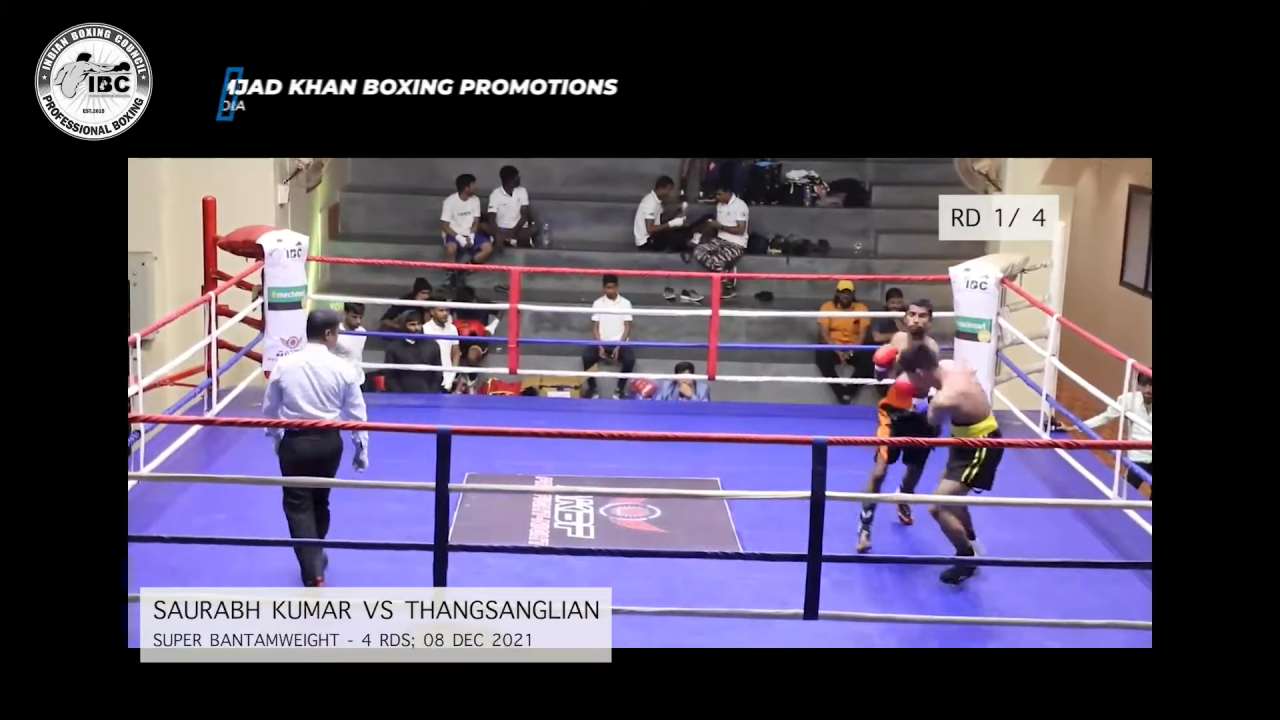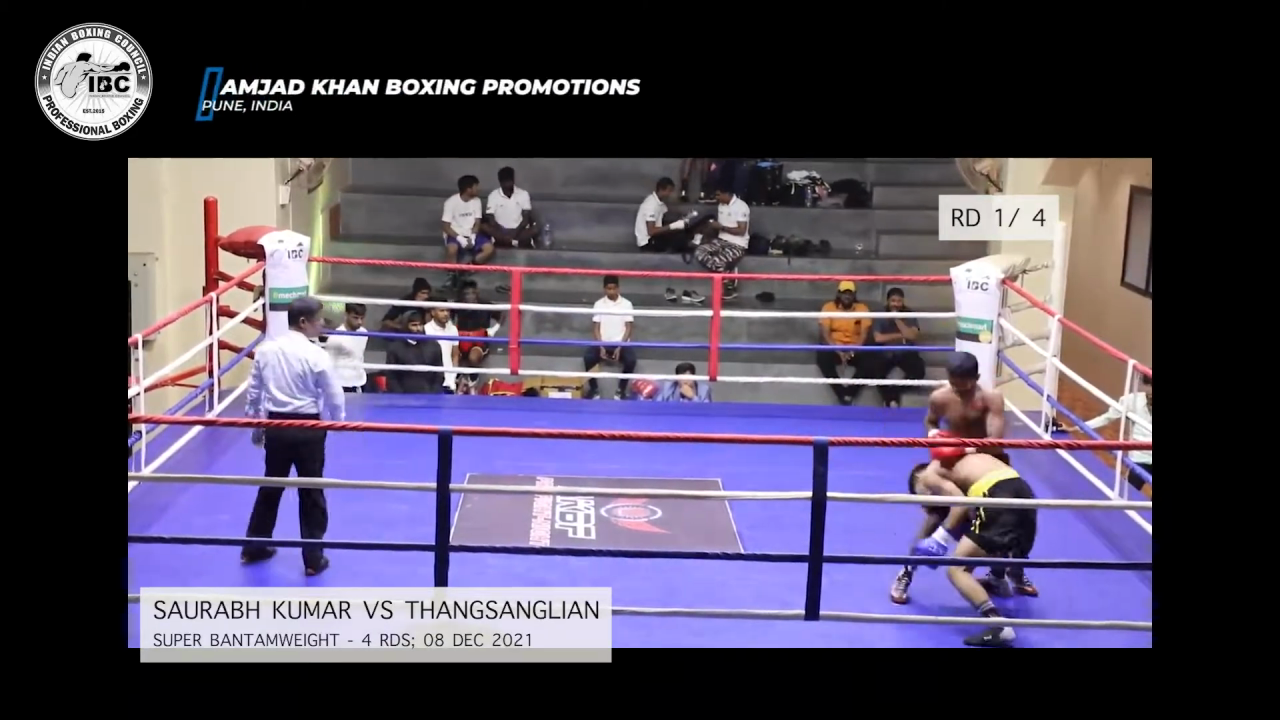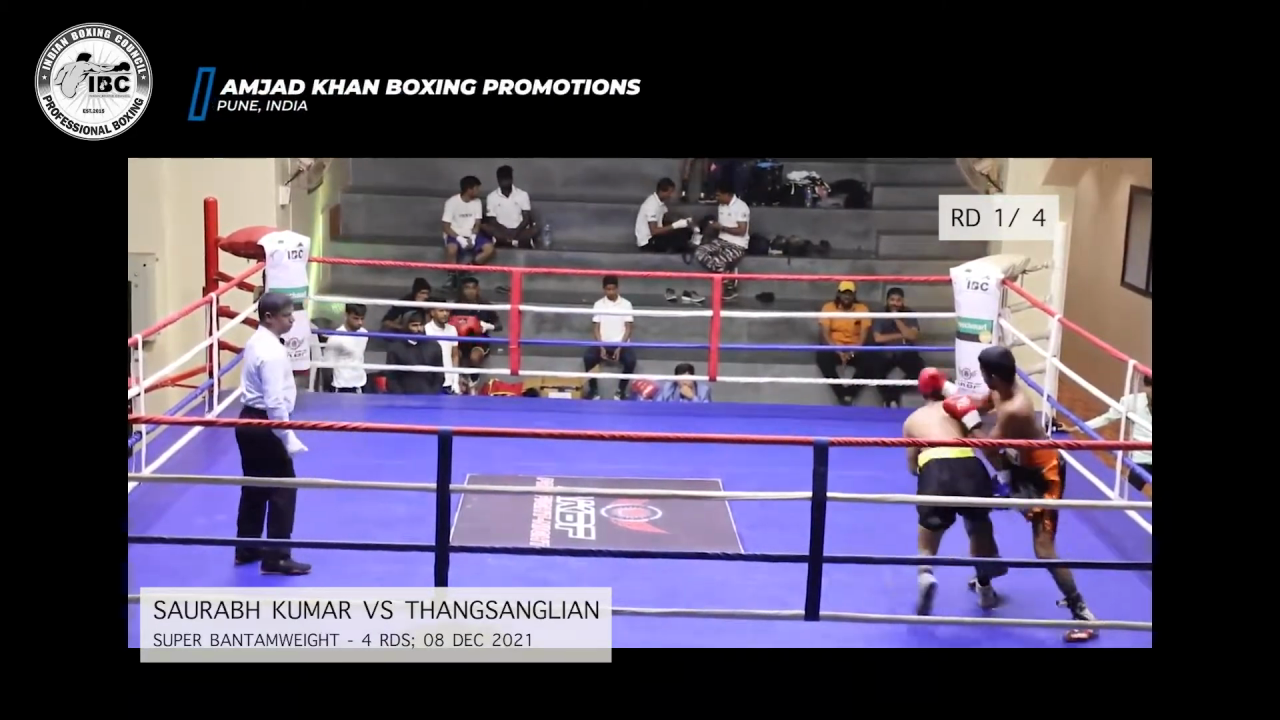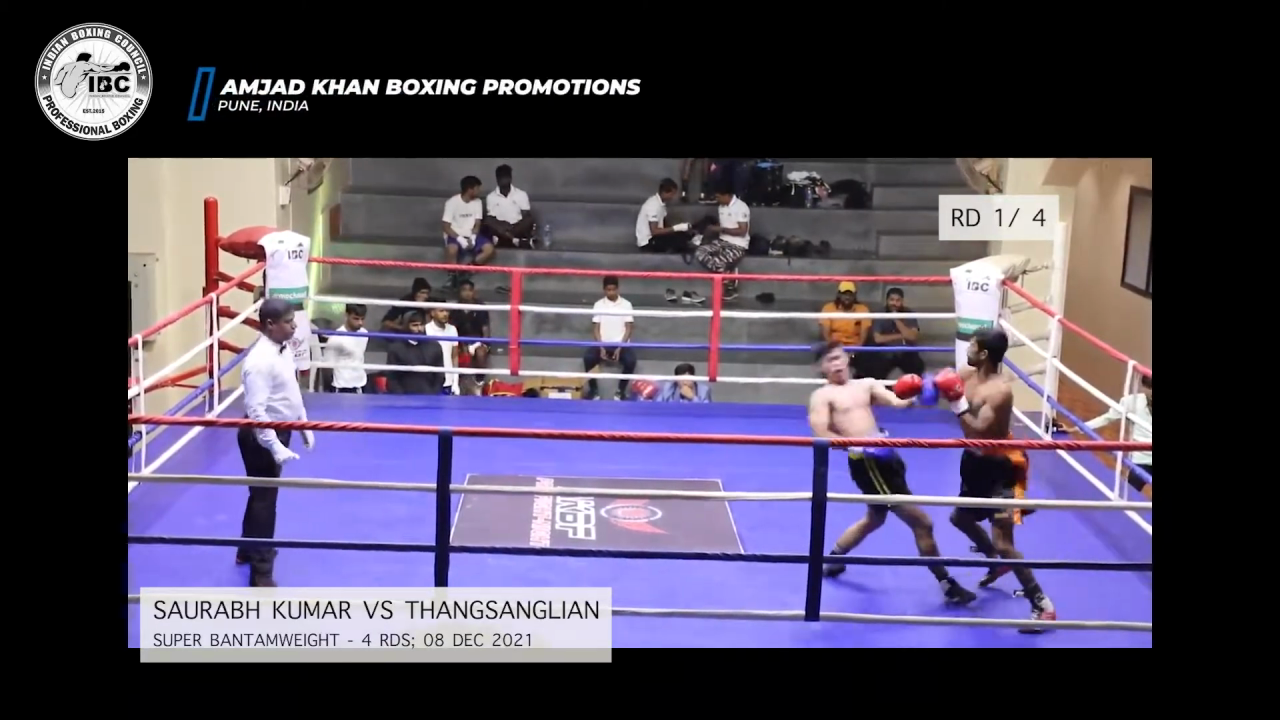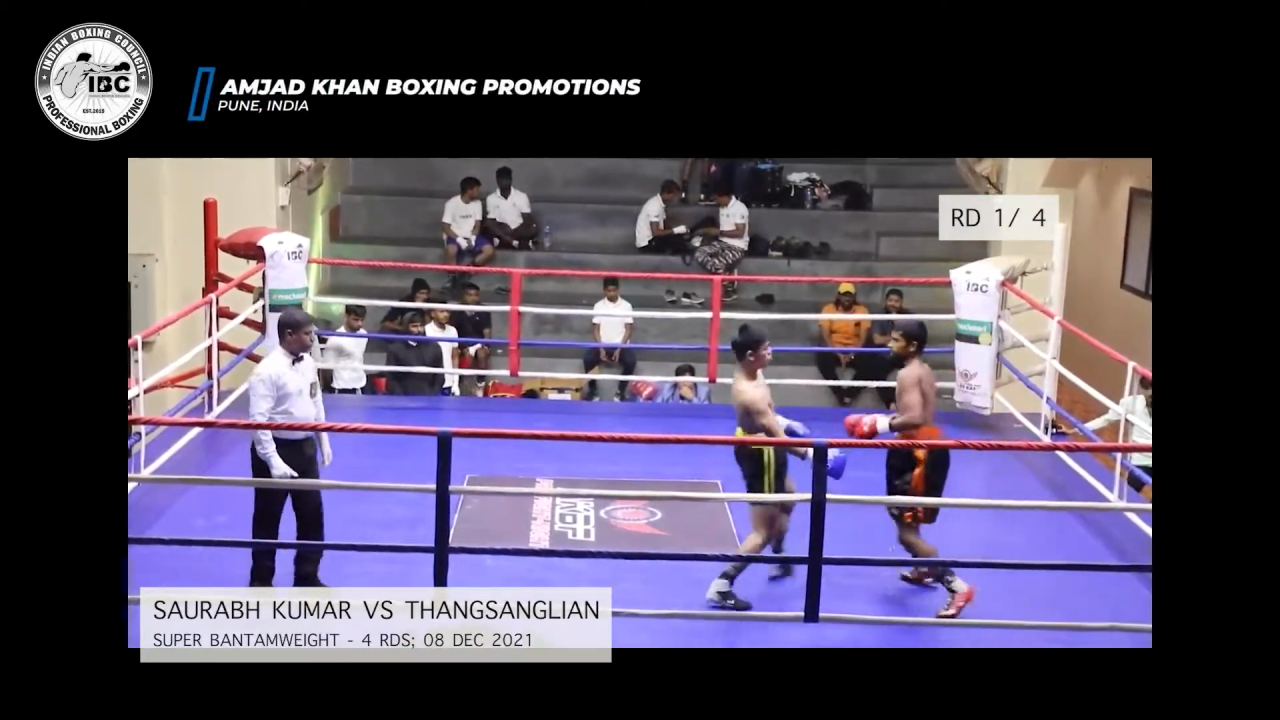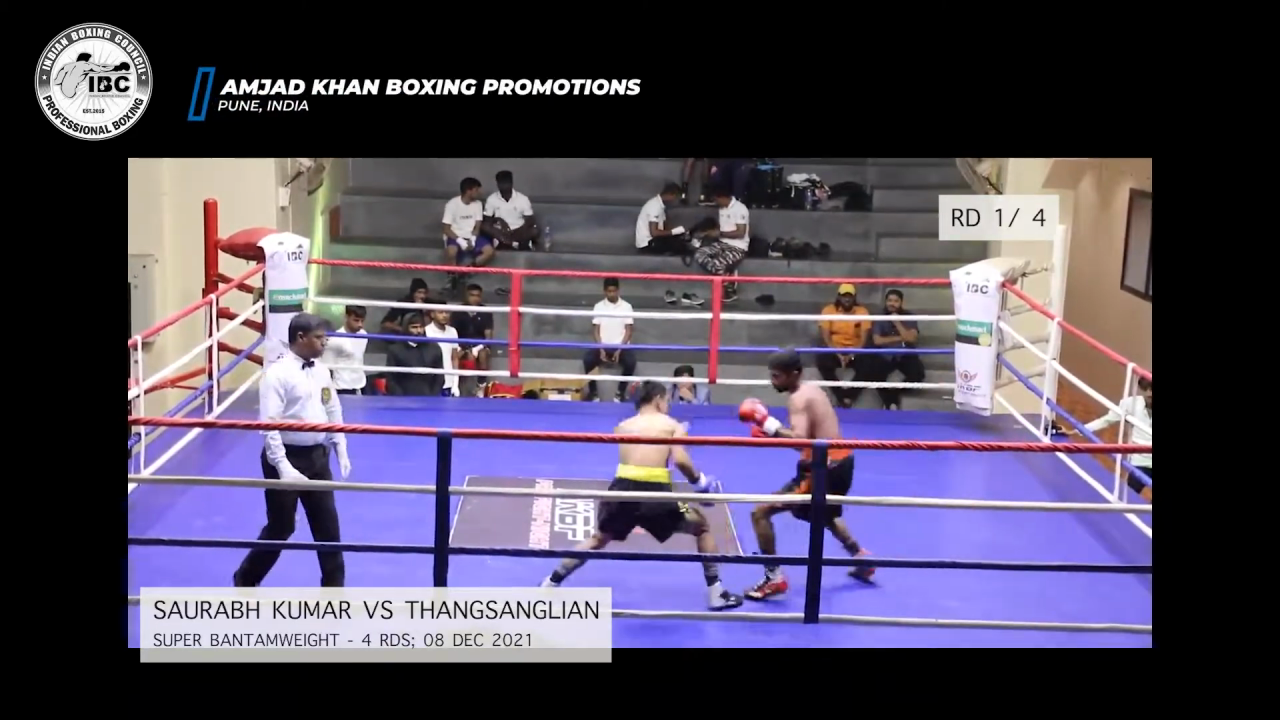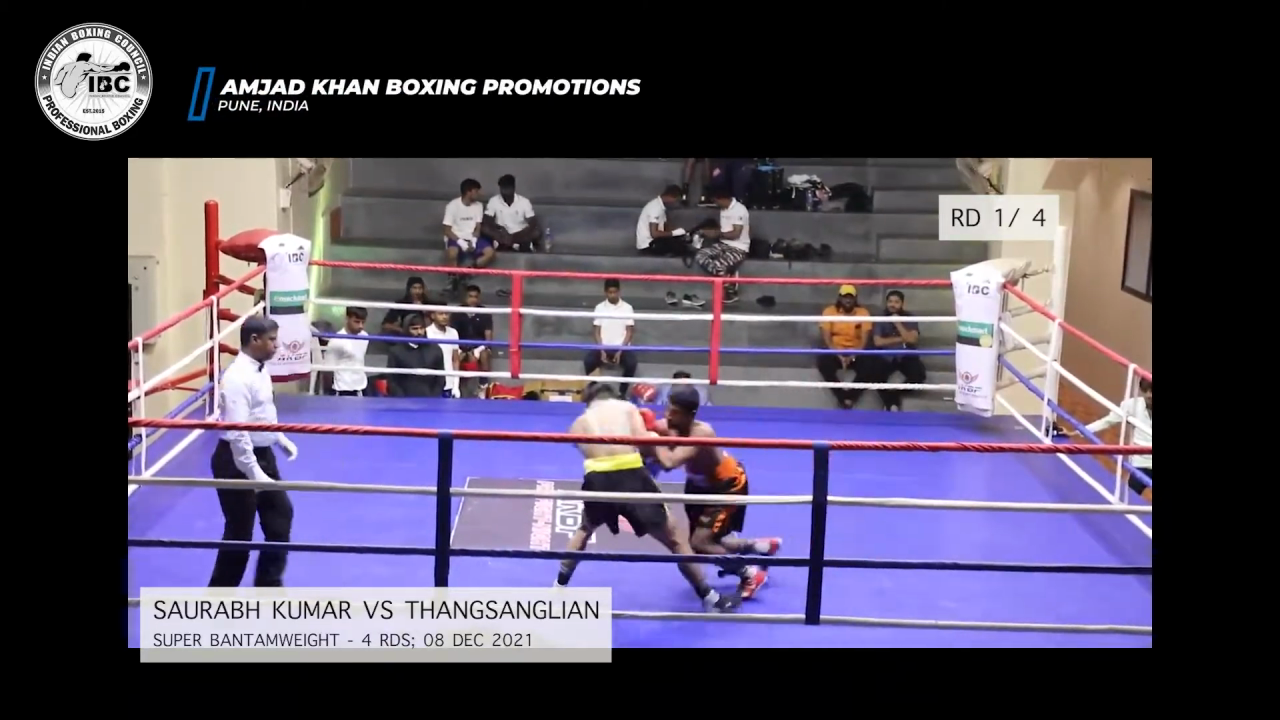
dt=0.4s
person 1, frame 1
left shoulder: (284, 365)
right shoulder: (342, 368)
left elbow: (269, 409)
right elbow: (357, 414)
left wrist: (277, 439)
right wrist: (361, 450)
left hip: (295, 443)
right hip: (329, 442)
left knee: (298, 509)
right knee: (320, 504)
left ankle: (313, 574)
right ankle: (314, 560)
person 1, frame 2
left shoulder: (266, 349)
right shoulder: (316, 355)
left elbow: (253, 391)
right elbow: (334, 397)
right wrist: (337, 422)
left hip: (276, 427)
right hip: (308, 430)
left knee: (270, 488)
right knee: (312, 494)
left ankle: (254, 548)
right ankle: (313, 558)
person 1, frame 3
left shoulder: (257, 341)
right shoulder: (272, 351)
right elbow: (275, 401)
left wrist: (284, 431)
right wrist: (289, 438)
left hip: (249, 420)
right hip: (265, 424)
left knee: (254, 488)
right knee: (282, 489)
left ankle: (247, 548)
right ankle: (276, 557)
person 1, frame 4
left shoulder: (283, 351)
right shoulder: (260, 360)
left elbow: (291, 394)
right elbow: (256, 409)
left wrist: (304, 425)
right wrist: (275, 447)
left hip: (278, 431)
right hip: (262, 435)
left knee: (262, 495)
right knee: (264, 499)
left ankle: (249, 549)
right ankle: (261, 573)
person 1, frame 5
left shoulder: (308, 364)
right shoulder: (268, 371)
right elbow: (258, 420)
left wrist: (323, 441)
right wrist: (273, 461)
left hip: (304, 448)
right hip: (276, 450)
left knee: (312, 512)
right knee: (268, 517)
left ankle: (307, 576)
right ankle: (261, 580)
person 1, frame 6
left shoulder: (321, 371)
right shoulder: (277, 375)
left elbow: (334, 413)
right elbow: (268, 425)
left wrist: (341, 450)
right wrist: (283, 466)
left hip: (317, 457)
right hip: (287, 459)
left knee: (328, 526)
right knee: (280, 528)
left ankle: (333, 589)
right ankle: (245, 580)
person 1, frame 7
left shoulder: (261, 372)
right shoulder: (237, 379)
right elbow: (237, 431)
left wrist: (282, 439)
right wrist: (253, 472)
left hip: (263, 455)
right hip: (239, 462)
left knee: (280, 514)
right knee: (240, 530)
left ankle: (269, 580)
person 2, frame 1
left shoulder: (933, 349)
right shoulder: (897, 339)
right elbow: (881, 371)
right wrist: (880, 367)
left hip: (921, 414)
right hip: (894, 410)
left knee: (915, 471)
right knee: (879, 471)
left ankle: (903, 503)
right ankle: (865, 526)
person 2, frame 2
left shoulder: (990, 398)
right shoulder: (940, 397)
left elbow: (996, 440)
right elbow: (930, 423)
right wrist: (935, 439)
left ankle: (1015, 575)
right ankle: (906, 573)
person 2, frame 3
left shoulder: (1014, 409)
right shoulder: (1001, 394)
left elbow: (988, 447)
right elbow: (978, 405)
left wrist: (970, 419)
left hip: (1042, 474)
right hip: (1021, 467)
left knee: (1043, 551)
left ankle: (1082, 613)
person 2, frame 4
left shoulder: (1000, 390)
right shoulder: (969, 376)
left elbow: (977, 432)
right elbow: (938, 386)
left wrist: (959, 402)
left hip: (1002, 466)
right hip: (978, 461)
left knee: (1004, 542)
right knee: (960, 518)
left ankle: (1042, 605)
right ankle: (996, 563)
person 2, frame 5
left shoulder: (908, 374)
right shoulder: (924, 372)
left elbow: (915, 419)
left wrist: (880, 425)
right wrist: (885, 421)
left hip: (918, 455)
right hip: (926, 450)
left knee: (908, 534)
right knee: (900, 514)
left ankle: (957, 587)
right ankle: (923, 570)
person 2, frame 6
left shoulder: (798, 398)
right shoulder: (813, 391)
left elbow: (798, 438)
left wrist: (767, 423)
right wrist: (771, 429)
left hip: (824, 467)
right hip: (841, 463)
left knee: (760, 514)
right knee: (826, 517)
left ankle: (774, 579)
right ankle: (862, 561)
person 2, frame 7
left shoulder: (701, 432)
right shoulder: (667, 426)
left elbow: (668, 463)
left wrist: (653, 434)
left hip: (728, 485)
right hip: (700, 484)
left knee: (700, 543)
right knee: (706, 542)
left ankle: (751, 574)
right ankle: (763, 546)
person 3, frame 1
left shoulder: (945, 400)
right shoulder: (951, 365)
left elbow: (935, 422)
left hip: (980, 447)
right hip: (972, 439)
left knee: (938, 508)
right knee: (950, 497)
left ankle: (967, 559)
right ankle: (970, 543)
person 3, frame 2
left shoulder: (930, 475)
right shoulder: (947, 462)
left wrist: (941, 534)
left hip: (999, 498)
right hip: (1020, 490)
left knee: (955, 570)
left ankle: (999, 627)
person 3, frame 3
left shoulder: (912, 421)
left elbow: (912, 468)
left hip: (934, 474)
right hip: (969, 469)
left knee: (926, 549)
right knee: (979, 531)
left ankle: (926, 579)
right ankle: (985, 589)
person 3, frame 4
left shoulder: (865, 385)
right shoulder: (821, 396)
left elbow: (898, 403)
right elbow: (821, 435)
left wrist: (918, 395)
right wrist: (860, 447)
left hip: (880, 457)
right hip: (869, 463)
left knee: (874, 520)
right knee: (922, 525)
left ankle: (831, 562)
right ankle: (948, 586)
person 3, frame 5
left shoulder: (750, 374)
right shoulder: (750, 393)
right elbow: (776, 436)
left wrist: (782, 421)
right wrist: (815, 453)
left hip: (759, 450)
right hip: (758, 454)
left knee: (786, 502)
right knee: (764, 531)
left ankle: (778, 562)
right ankle: (721, 587)
person 3, frame 6
left shoulder: (623, 426)
right shoulder: (671, 425)
right elbow: (682, 461)
right wrist: (700, 481)
left hip: (621, 489)
right hip: (654, 492)
left knee: (597, 540)
right knee: (702, 527)
left ankle: (552, 583)
right ankle: (717, 593)
person 3, frame 7
left shoulder: (577, 424)
right shoulder: (626, 407)
right elbow: (645, 440)
left hip: (597, 482)
right hip: (632, 479)
left knee: (584, 530)
right knee: (674, 541)
left ankle: (560, 588)
right ankle: (712, 599)
